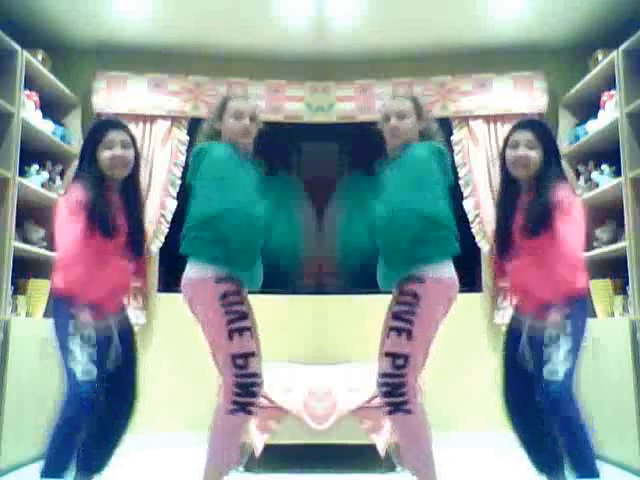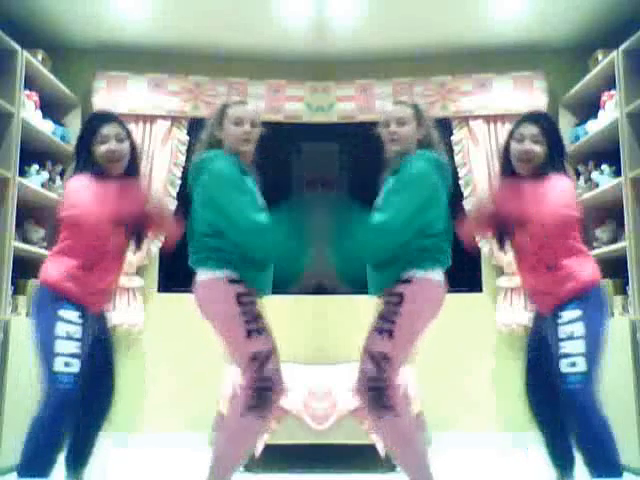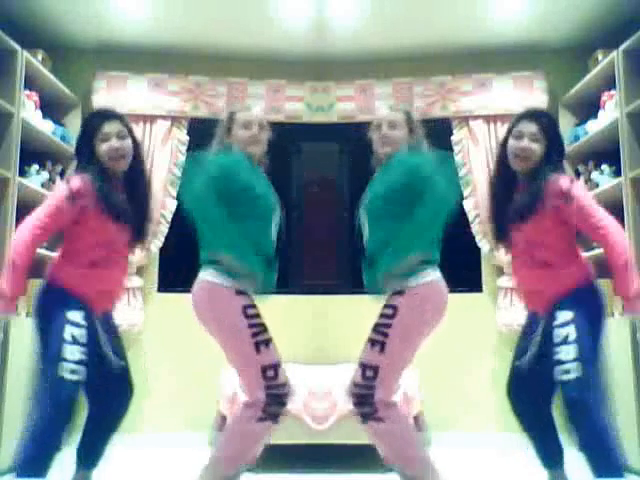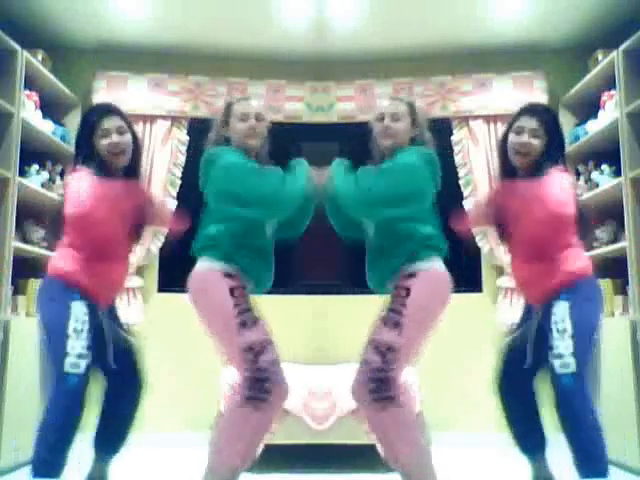
dt=0.4s
person 1, frame 1
left shoulder: (238, 165)
right shoulder: (218, 160)
left elbow: (251, 215)
right elbow: (236, 211)
left hip: (228, 281)
right hip: (213, 279)
left knee: (243, 385)
right knee: (242, 385)
person 1, frame 2
left shoulder: (242, 173)
right shoulder: (220, 169)
left elbow: (258, 227)
right elbow: (247, 226)
right wrist: (289, 242)
left hip: (236, 285)
right hip: (225, 282)
left knee: (259, 386)
right knee: (262, 387)
person 1, frame 3
left shoulder: (252, 178)
right shoulder: (234, 170)
right elbow: (198, 184)
right wrist: (229, 247)
left hip: (235, 293)
right hip: (223, 292)
left knee: (272, 393)
right knee: (270, 394)
person 1, frame 4
left shoulder: (256, 171)
right shoulder: (227, 165)
left elbow: (289, 223)
right elbow: (278, 199)
left wrist: (304, 184)
right wrist: (300, 174)
left hip: (235, 286)
right hip: (217, 278)
left knee: (273, 387)
right knee: (259, 378)
person 2, frame 1
left shoulder: (420, 158)
right shoulder: (399, 168)
left elbow: (418, 210)
right elbow: (388, 217)
left hip: (427, 279)
right hip: (410, 282)
left knee: (396, 384)
right knee: (396, 385)
person 2, frame 2
left shoulder: (419, 170)
right shoulder: (397, 173)
left elbow: (394, 226)
right elbow: (382, 227)
left wrist: (349, 239)
left hip: (414, 283)
right hip: (402, 285)
left knee: (377, 387)
right knee: (378, 387)
person 2, frame 3
left shoulder: (405, 169)
right shoulder: (388, 178)
left elbow: (442, 186)
left wrist: (413, 248)
left hip: (416, 292)
right hip: (404, 293)
left knee: (369, 395)
right knee: (366, 393)
person 2, frame 4
left shoulder: (412, 165)
right shoulder: (382, 171)
left elbow: (363, 199)
right elbow: (350, 224)
left wrist: (338, 176)
right wrist: (334, 184)
left hip: (422, 278)
right hip: (404, 285)
left knee: (381, 377)
right knee: (366, 386)
person 3, frame 1
left shoulder: (127, 200)
right shoulder: (80, 195)
right elbow: (71, 253)
left wrist: (144, 291)
right wrist: (87, 311)
left hip: (112, 312)
right hip: (78, 305)
left knee: (122, 398)
right knee: (84, 393)
person 3, frame 2
left shoulder: (126, 194)
right shoulder: (83, 185)
left elbow: (171, 232)
right elbow: (96, 208)
left wrist: (155, 210)
right wrist: (140, 197)
left hip: (96, 304)
right hip: (62, 299)
left knee: (98, 395)
right knee: (64, 392)
person 3, frame 3
left shoulder: (129, 190)
right shoulder: (80, 187)
right elbow: (31, 232)
left hip: (99, 310)
right hip: (67, 302)
left knee: (117, 393)
right knee: (60, 397)
person 3, frame 4
left shoulder: (127, 188)
right shoulder: (83, 177)
left elbow: (164, 218)
right elbow: (84, 209)
left wrist: (166, 216)
right wrist: (134, 198)
left hip: (101, 300)
right hip: (68, 293)
left knee: (127, 381)
right knee: (71, 386)
person 4, frame 1
left shoulder: (558, 195)
right shoulder: (512, 201)
left elbow: (569, 253)
right elbow: (502, 256)
left wrist: (549, 314)
right wrist: (496, 289)
left hip: (561, 305)
right hip: (526, 311)
left knee: (556, 394)
right knee: (518, 398)
person 4, frame 2
left shoulder: (556, 185)
right shoulder: (512, 194)
left elbow: (545, 209)
right elbow: (468, 231)
left wrist: (500, 197)
right wrist: (484, 209)
left hip: (578, 299)
right hip: (544, 306)
left knee: (576, 392)
right knee: (541, 396)
person 4, frame 3
left shoulder: (559, 187)
right shoulder: (509, 190)
left elbow: (608, 231)
left hip: (572, 302)
right hip: (540, 309)
left knee: (578, 396)
right knee: (522, 393)
person 4, frame 4
left shoulder: (555, 178)
right shoulder: (512, 188)
left elbow: (556, 209)
right elbow: (473, 220)
left wrist: (504, 199)
right wrist: (471, 217)
left hip: (571, 293)
right hip: (538, 300)
left knee: (568, 386)
right knee: (512, 380)
